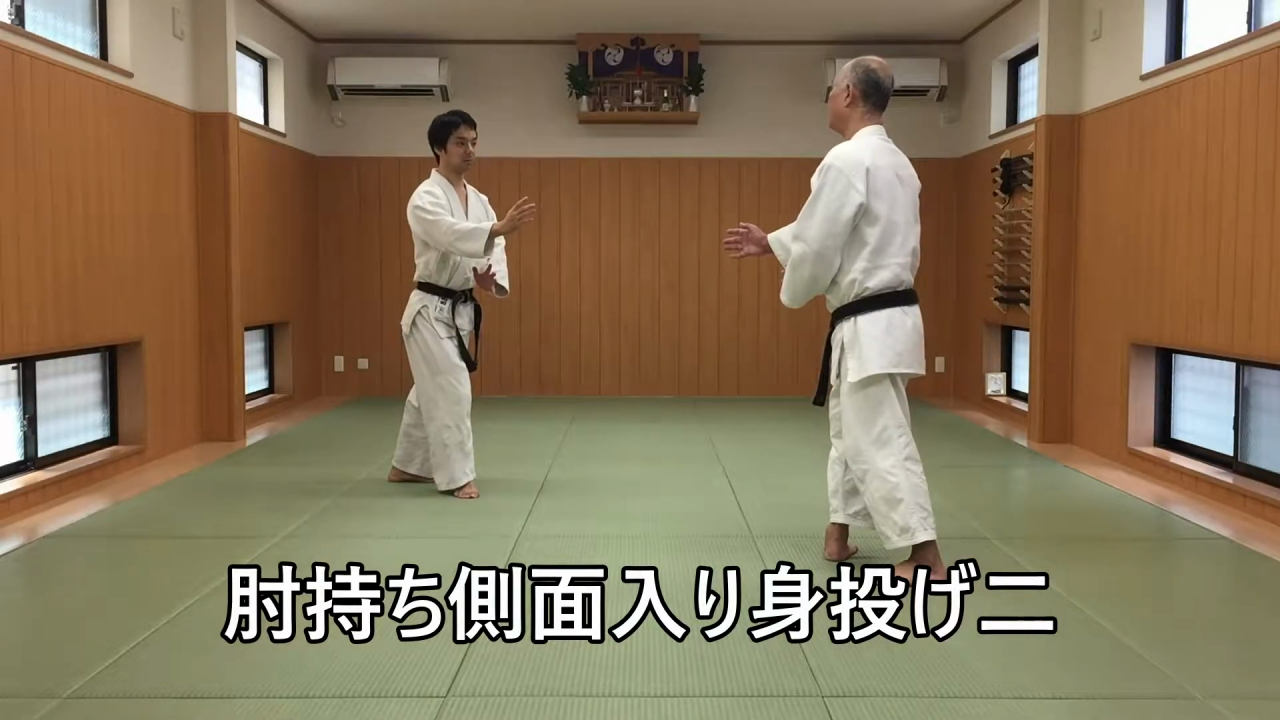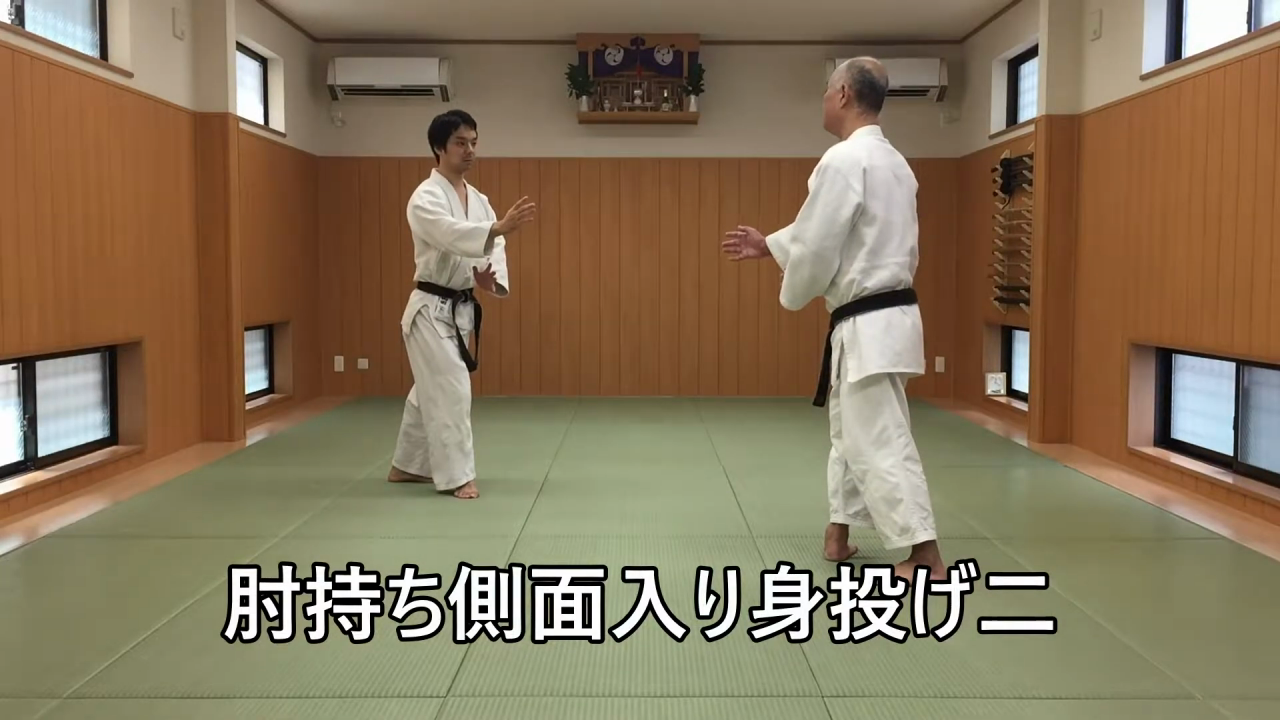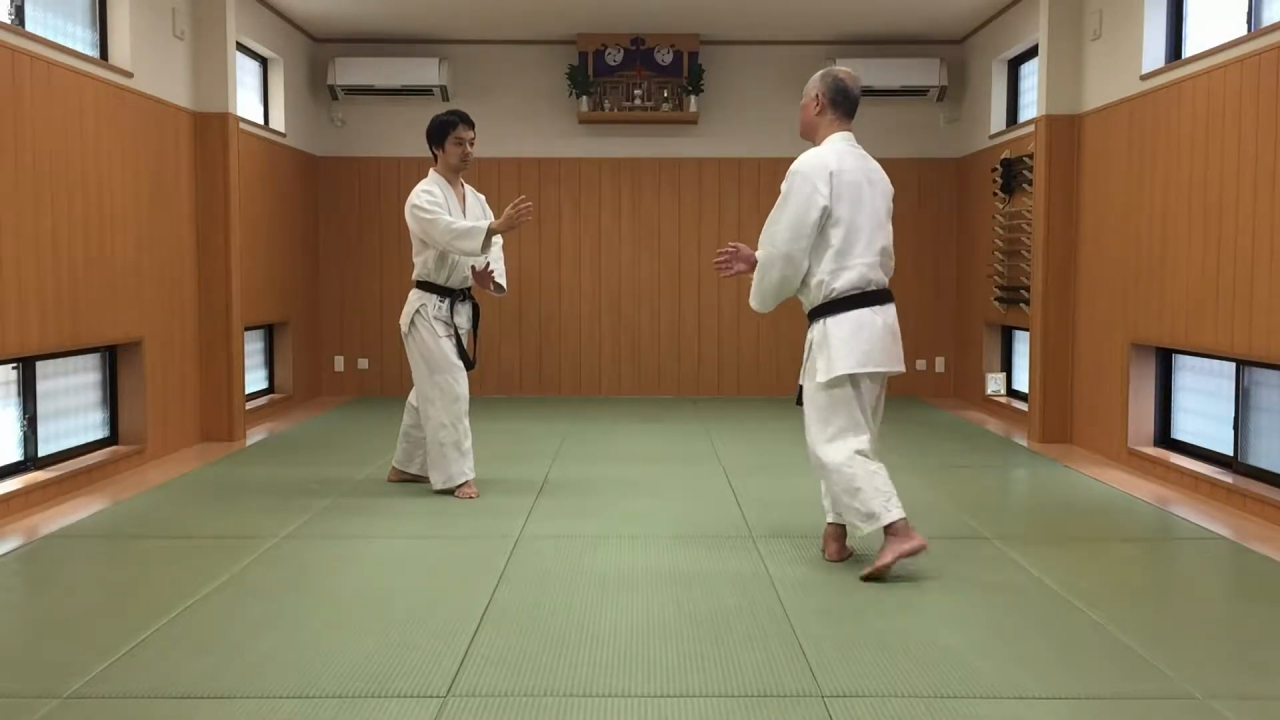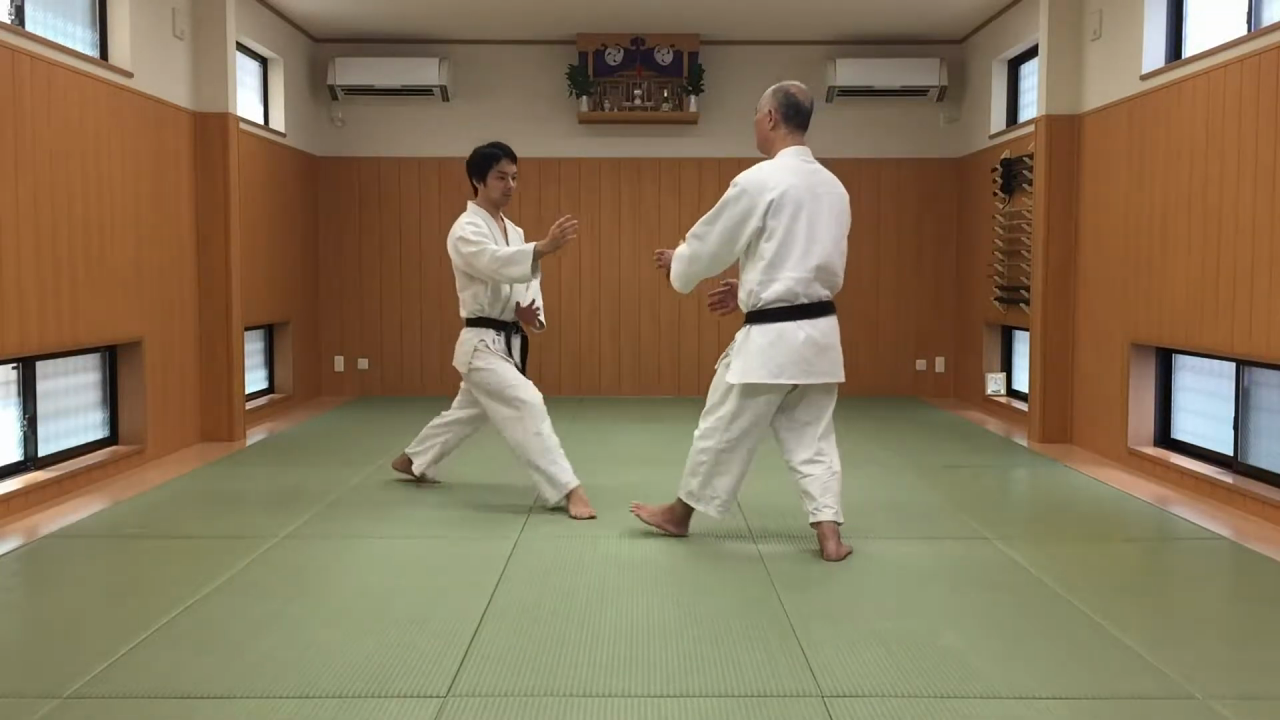
dt=0.5s
person 1, frame 1
left shoulder: (847, 160)
right shoulder: (895, 161)
left elbow: (818, 245)
left wrist: (792, 293)
right wrist: (771, 243)
left hip: (869, 324)
right hip: (886, 316)
left knee: (880, 444)
right knee: (850, 433)
left ankle: (926, 557)
right ankle: (839, 534)
person 1, frame 2
left shoulder: (844, 160)
right shoulder: (892, 161)
left elbow: (818, 247)
left wrist: (792, 295)
right wrist: (769, 245)
left hip: (868, 323)
right hip: (888, 314)
left knee: (880, 443)
right knee: (850, 434)
left ankle: (925, 556)
right ankle: (838, 534)
person 1, frame 3
left shoulder: (814, 165)
right shoulder: (871, 169)
left elbow: (785, 248)
left wrist: (762, 295)
right wrist: (761, 259)
left hip: (841, 324)
right hip: (875, 315)
left knee: (836, 441)
right knee: (849, 435)
left ankle: (898, 530)
right ankle: (838, 533)
person 1, frame 4
left shoulder: (758, 182)
right shoulder: (833, 186)
left elbow: (708, 244)
left wrist: (676, 263)
left hip: (771, 334)
right hip: (820, 328)
left knee: (721, 432)
right knee: (813, 441)
left ankle: (679, 513)
right ankle: (830, 532)
person 2, frame 1
left shoulder: (478, 200)
right shoulder: (426, 198)
left elbow: (492, 246)
right elbow: (451, 234)
left wrist: (493, 277)
right wrist: (500, 228)
left hip: (460, 309)
right hip: (431, 309)
left knee: (430, 390)
right knee: (452, 391)
left ankle: (407, 465)
right ankle: (457, 475)
person 2, frame 2
left shoulder: (477, 199)
right shoulder: (426, 198)
left elbow: (491, 245)
right elbow: (451, 234)
left wrist: (492, 277)
right wrist: (500, 227)
left hip: (460, 308)
right hip: (432, 309)
left knee: (430, 390)
right knee: (451, 391)
left ankle: (407, 465)
right ankle: (457, 475)
person 2, frame 3
left shoulder: (475, 199)
right shoulder: (424, 197)
left elbow: (490, 244)
right elbow: (449, 233)
left wrist: (491, 276)
right wrist: (497, 226)
left hip: (458, 307)
right hip: (429, 308)
left knee: (431, 391)
right knee: (448, 390)
left ankle: (407, 465)
right ankle: (455, 475)
person 2, frame 4
left shoulder: (512, 231)
right shoulder: (466, 231)
left elbow: (528, 277)
right elbow: (496, 263)
left wrist: (531, 312)
right wrist: (543, 247)
left hip: (507, 341)
right hip: (483, 343)
left knee: (467, 413)
right knee: (526, 405)
left ankle: (412, 460)
right ankle: (567, 491)
